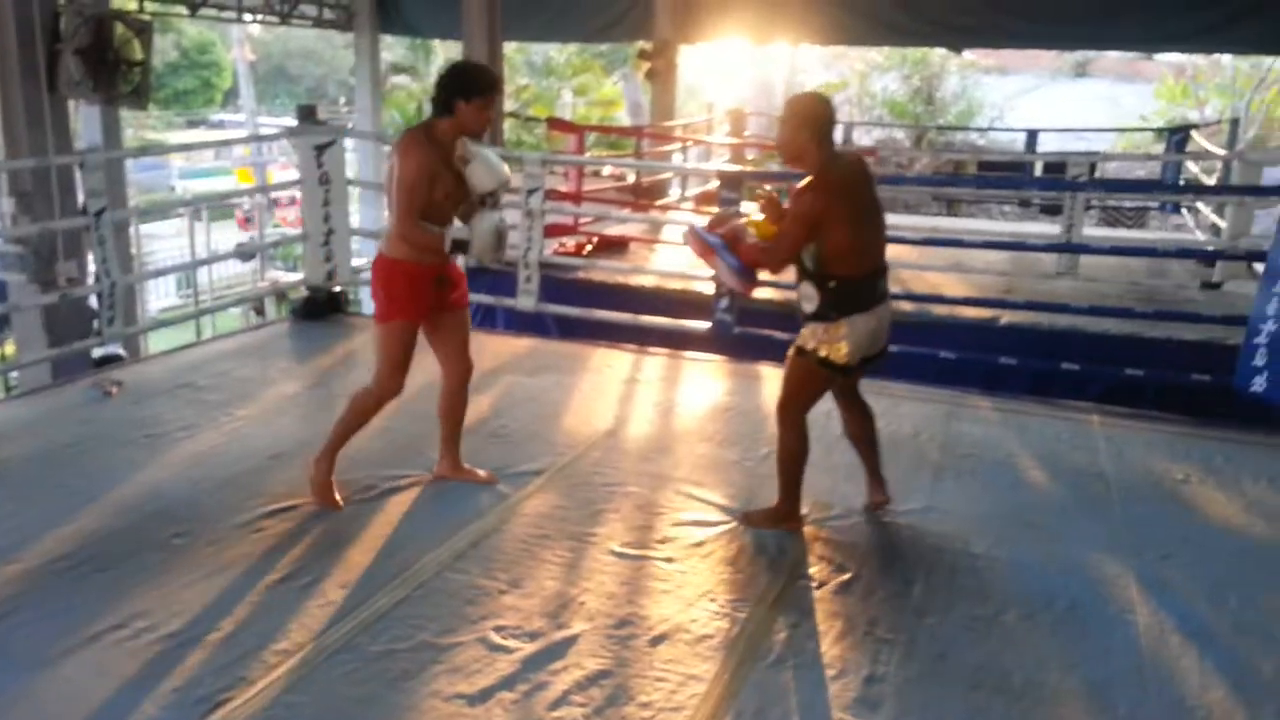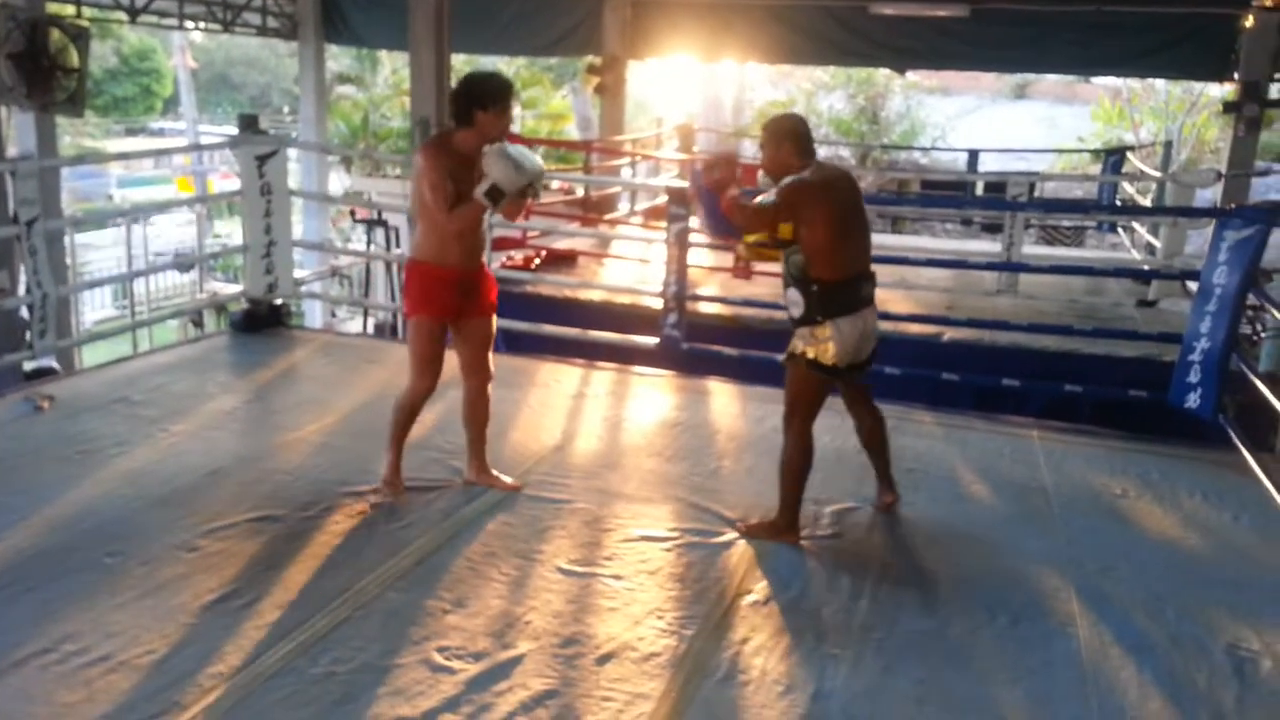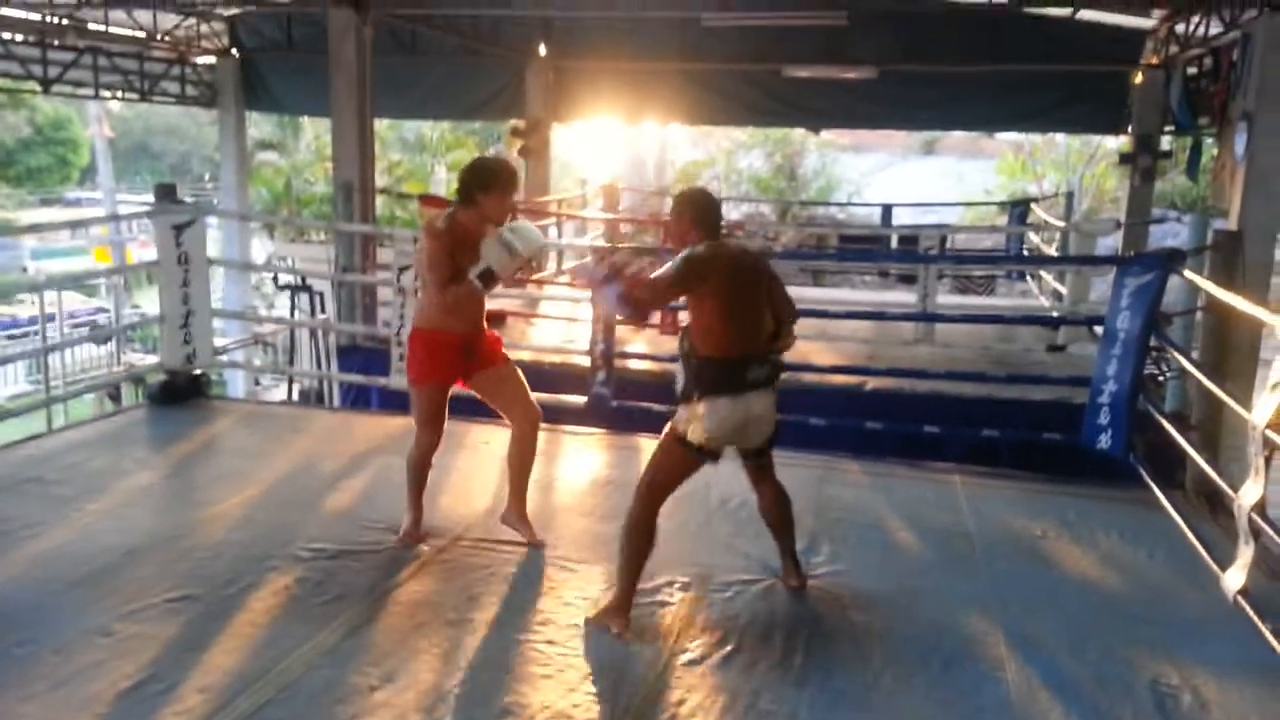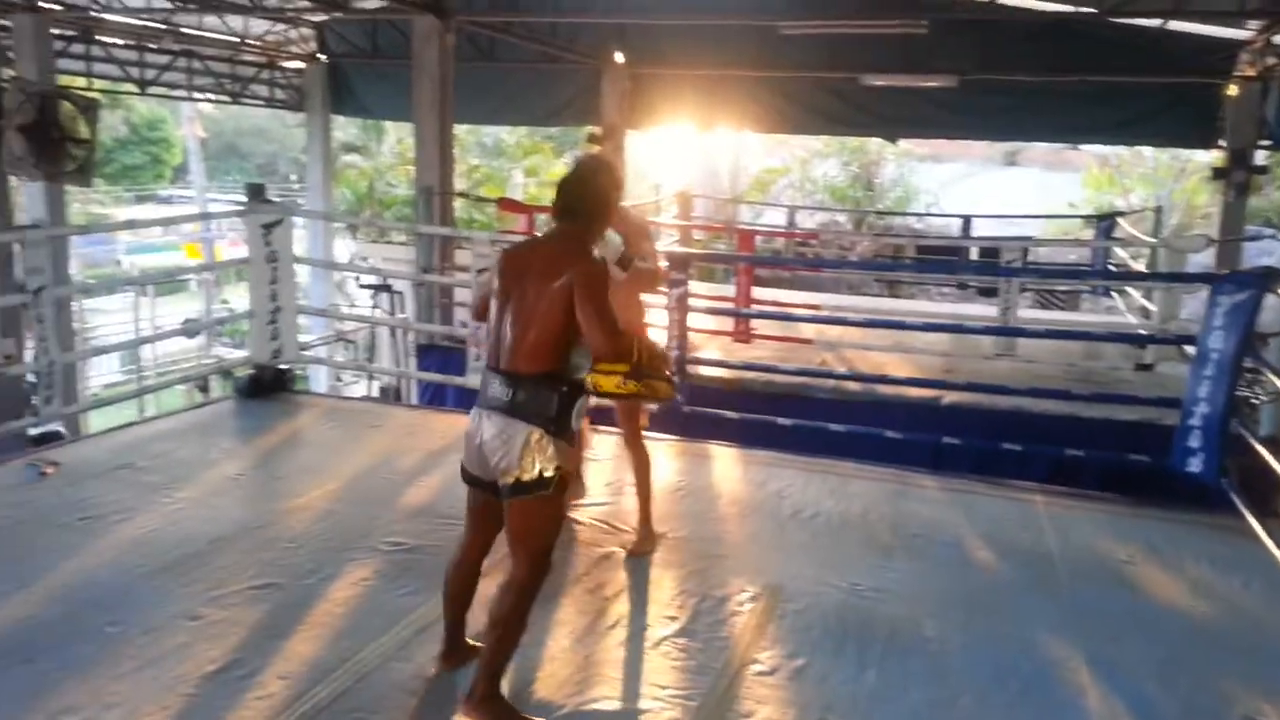
dt=1s
person 1, frame 1
left shoulder: (812, 193)
right shoulder: (853, 168)
left elbow: (776, 258)
right wrist: (782, 216)
left hip: (837, 320)
right hip: (873, 309)
left knee: (790, 413)
right knee: (847, 394)
left ankle: (786, 510)
right ankle: (876, 483)
person 1, frame 2
left shoulder: (799, 188)
right shoulder: (841, 179)
left elbow: (748, 217)
left wrist: (727, 193)
right wrist: (777, 235)
left hip: (826, 324)
right hip: (859, 313)
left knee: (796, 423)
right knee: (860, 401)
left ankle: (785, 523)
right ankle: (885, 487)
person 1, frame 3
left shoulder: (699, 259)
right shoulder: (754, 261)
left elbow: (644, 298)
right elbow: (787, 315)
left wrist: (621, 279)
left hip: (713, 402)
right hip: (759, 396)
left knee: (646, 502)
right knee: (766, 481)
left ankle: (621, 606)
right ankle: (792, 568)
person 1, frame 4
left shoulder: (513, 257)
right shoulder: (584, 265)
left elbow: (483, 310)
right elbow: (605, 344)
right wrist: (646, 353)
left hip: (487, 414)
right hip: (533, 427)
left knee: (477, 539)
right knee: (530, 568)
left ankle: (453, 646)
person 2, frame 1
left shoulder: (456, 147)
right shoulder: (417, 149)
right elbow: (405, 229)
left wrist: (481, 193)
left hip: (441, 274)
right hip: (402, 275)
left knee: (459, 369)
right knee: (388, 384)
left ankle: (450, 461)
right ankle: (325, 462)
person 2, frame 2
left shoulder: (488, 155)
right shoulder: (433, 156)
left elbow: (511, 214)
right elbow: (450, 223)
left wrist: (522, 185)
right wrist: (493, 188)
left hip: (473, 279)
right hip: (430, 279)
left knee: (478, 376)
right knee: (424, 382)
left ankle: (477, 466)
right ankle: (393, 460)
person 2, frame 3
left shoulder: (489, 228)
right shoulder: (440, 235)
right elbow: (444, 300)
left hip: (477, 339)
right hip: (433, 344)
left knee: (528, 417)
right knee: (428, 438)
left ankle: (516, 510)
right ankle: (413, 515)
person 2, frame 4
left shoulder: (633, 228)
left elbow: (653, 278)
left wrist: (621, 262)
left hip: (626, 334)
left knee: (631, 432)
left ankle: (646, 526)
right ankle: (575, 481)
